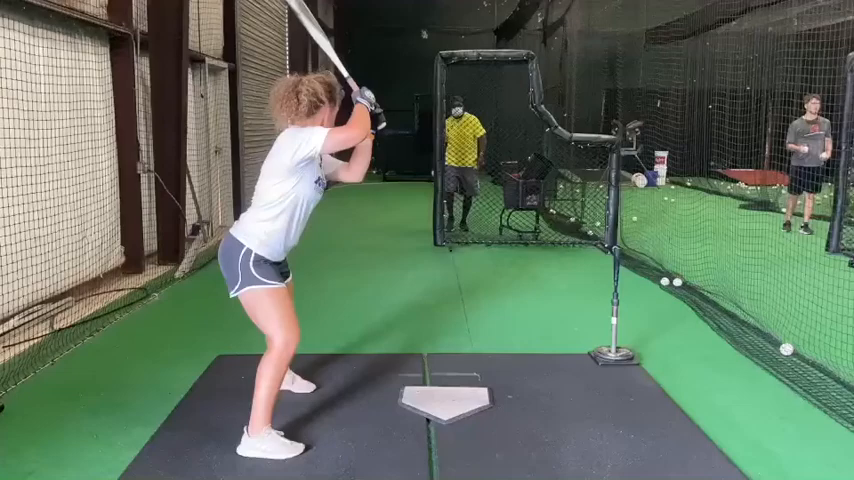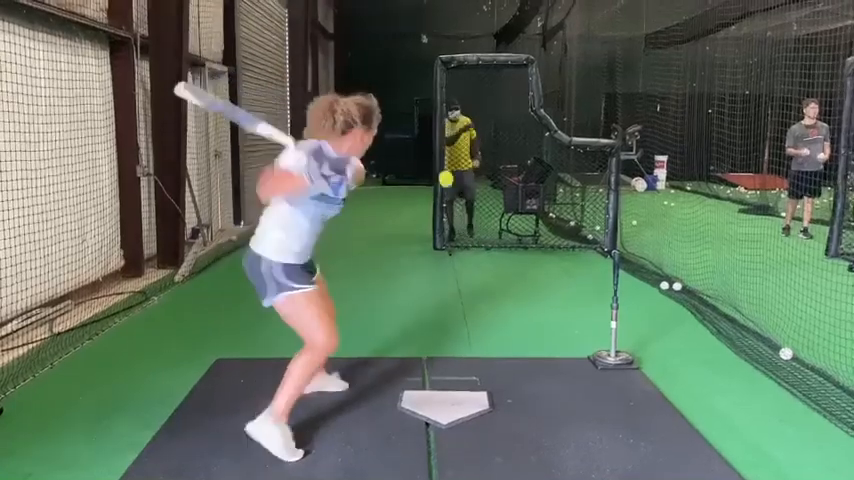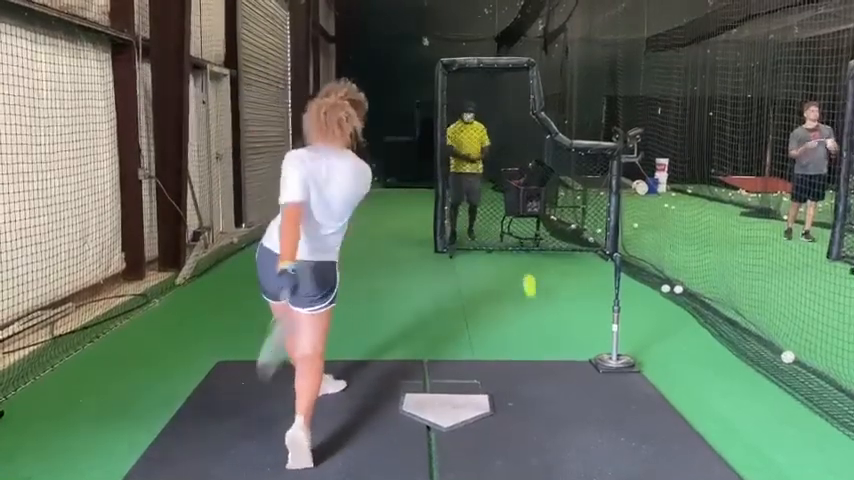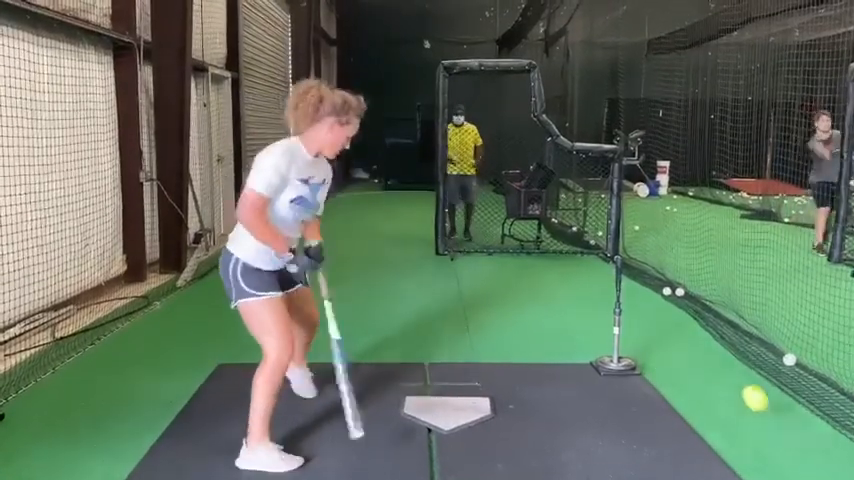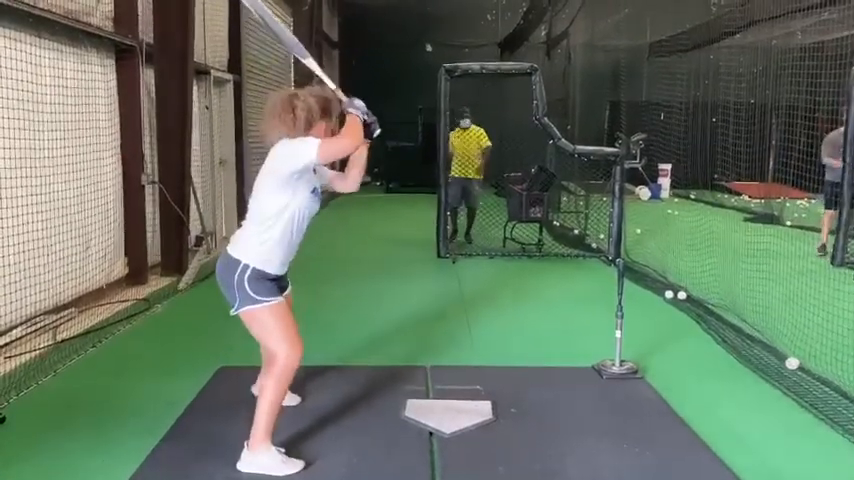
dt=1s
person 1, frame 1
left shoulder: (313, 153)
right shoulder: (297, 139)
left elbow: (353, 173)
right elbow: (354, 132)
left wrist: (370, 131)
right wrist: (363, 103)
left hip: (268, 252)
right hip: (248, 253)
left knee: (282, 323)
right knee: (285, 338)
left ankle: (281, 374)
right ankle: (257, 435)
person 1, frame 2
left shoulder: (339, 154)
right shoulder: (302, 154)
left elbow: (355, 175)
right elbow: (266, 189)
left wrist: (343, 169)
right wrist: (313, 176)
left hip: (295, 256)
right hip: (274, 262)
left knee: (318, 318)
right knee: (325, 341)
left ankle: (312, 376)
right ankle: (274, 419)
person 1, frame 3
left shoulder: (299, 160)
right shoulder: (361, 171)
left elbow: (291, 214)
left wrist: (285, 264)
left hip: (277, 262)
right hip: (319, 268)
left knee: (291, 332)
right knee: (310, 351)
left ankle: (315, 381)
right ankle: (302, 426)
person 1, frame 4
left shoulder: (323, 169)
right shoulder: (278, 157)
right elbow: (248, 213)
left wrist: (313, 242)
right wrist: (289, 250)
left hip: (282, 264)
right hip: (247, 264)
left knee: (310, 322)
right knee: (278, 350)
left ankle: (297, 366)
right ankle: (255, 447)
person 1, frame 5
left shoulder: (309, 163)
right shoulder: (291, 151)
left elbow: (348, 183)
right elbow: (348, 144)
left wrist: (365, 137)
right wrist: (355, 114)
left hip: (268, 267)
right hip: (246, 270)
left knee: (279, 332)
right knee: (289, 352)
left ankle: (265, 383)
person 2, frame 1
left shoulder: (825, 123)
right shoulder: (796, 124)
left elbow: (828, 140)
right elbow: (788, 145)
left wrist: (828, 152)
right wrist: (798, 148)
left hip: (816, 165)
right hip: (798, 164)
left knee: (811, 195)
right knee: (794, 194)
left ankle: (805, 224)
right ankle: (787, 221)
person 2, frame 2
left shoulder: (824, 127)
right shoulder: (795, 129)
left elbow: (827, 145)
right elbow: (788, 150)
left wrist: (826, 155)
right wrist: (799, 152)
left hip: (816, 170)
right hip: (798, 169)
left knee: (810, 199)
right knee: (793, 199)
left ankle: (805, 228)
right ankle: (787, 225)
person 2, frame 3
left shoulder: (827, 130)
right shoulder: (797, 133)
left elbow: (835, 150)
right elbow: (791, 153)
left wrist: (833, 146)
right wrist: (805, 147)
left hip: (820, 173)
right hip: (802, 173)
left knee: (812, 203)
right knee: (796, 203)
left ankle: (806, 232)
right ankle: (789, 228)
person 2, frame 4
left shoulder: (839, 136)
right shoulder: (813, 142)
right elbow: (819, 150)
right wrist: (824, 153)
left hip: (836, 181)
right hip: (819, 181)
left knee: (830, 210)
right knee: (823, 210)
left ankle: (823, 232)
right ankle: (818, 243)
person 2, frame 5
right shoulder: (833, 136)
right elbow: (825, 158)
right wrist: (840, 164)
right hip: (833, 180)
right knee: (830, 212)
right ankle: (823, 244)
person 3, frame 1
left shoulder: (472, 120)
right shoulder: (447, 123)
left elbow: (482, 138)
right elbow: (444, 143)
left wrist: (481, 156)
left hip: (469, 164)
right hip: (451, 164)
left knee: (468, 195)
right knee: (448, 192)
left ankle: (463, 221)
right ankle: (450, 217)
person 3, frame 2
left shoulder: (467, 121)
left elbow: (474, 139)
right elbow: (448, 142)
left wrist: (476, 156)
right wrist: (461, 130)
left hip: (467, 168)
right hip: (450, 169)
left knee: (470, 198)
right knee: (449, 200)
left ankle: (470, 224)
right ankle: (451, 229)
person 3, frame 3
left shoulder: (481, 128)
right shoulder: (453, 128)
left elbow: (486, 148)
right elbow: (448, 148)
left wrist: (480, 155)
right wrist: (463, 156)
left hip: (475, 171)
right hip: (457, 171)
left knee: (473, 202)
right knee: (455, 202)
left ankle: (471, 229)
right ankle: (453, 232)
person 3, frame 4
left shoulder: (472, 129)
right shoulder: (446, 130)
left elbow: (479, 147)
left wrist: (478, 159)
right wrist: (447, 158)
left hip: (469, 171)
right hip: (451, 172)
left knee: (469, 202)
right knee: (451, 201)
left ankle: (467, 229)
right ankle: (452, 228)
person 3, frame 5
left shoulder: (479, 132)
right shoulder: (453, 135)
left elbow: (487, 150)
right elbow: (450, 154)
left wrist: (482, 164)
left hip: (474, 176)
right hip: (456, 175)
left knee: (472, 206)
right knee: (453, 205)
left ankle: (468, 232)
right ankle: (454, 230)
